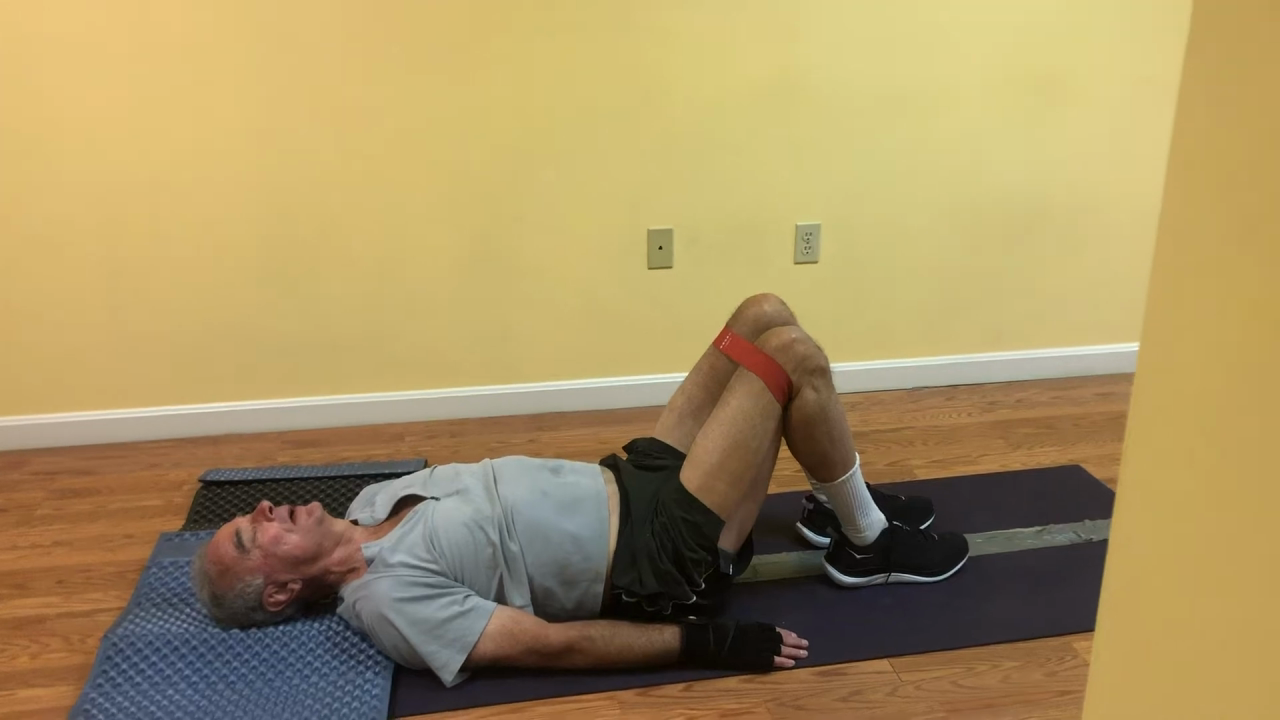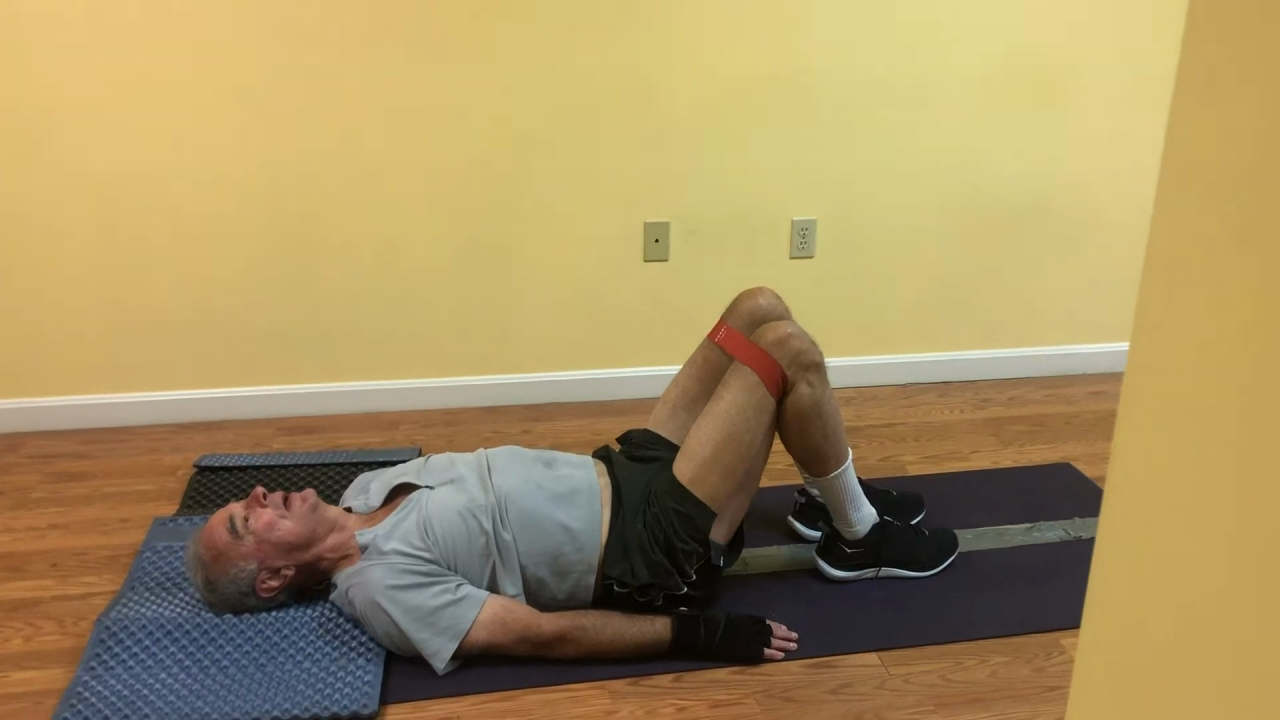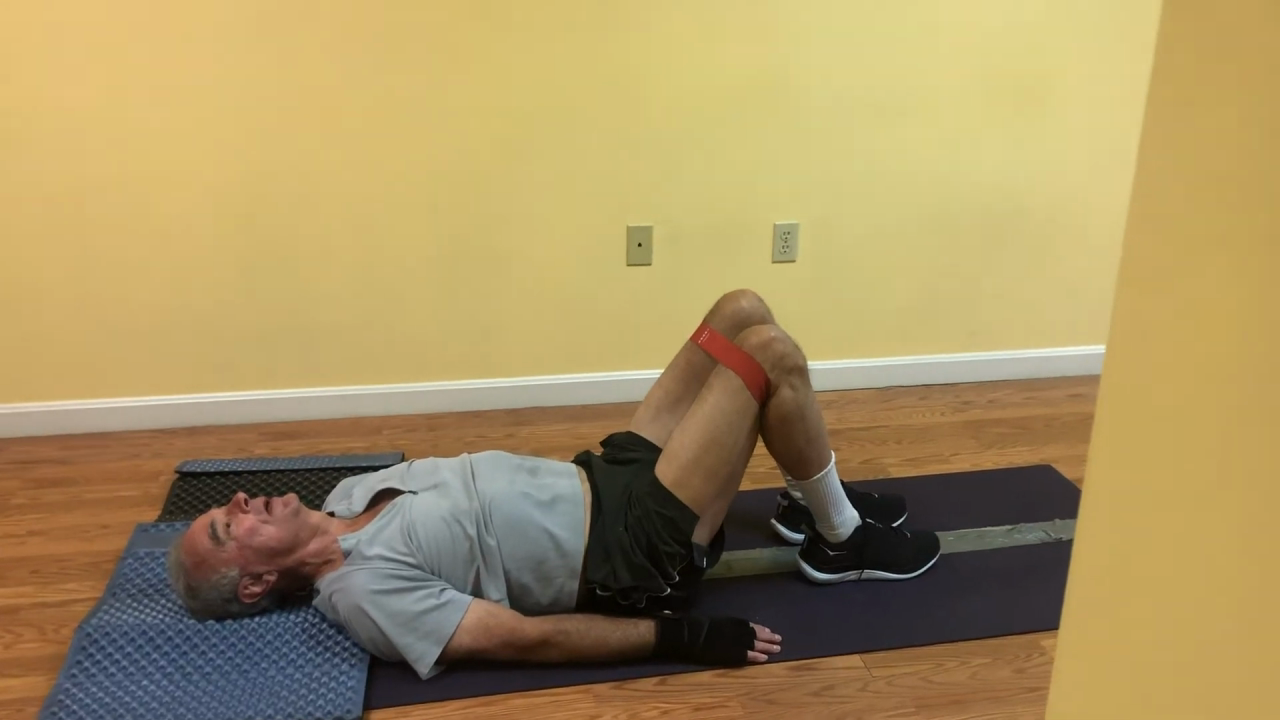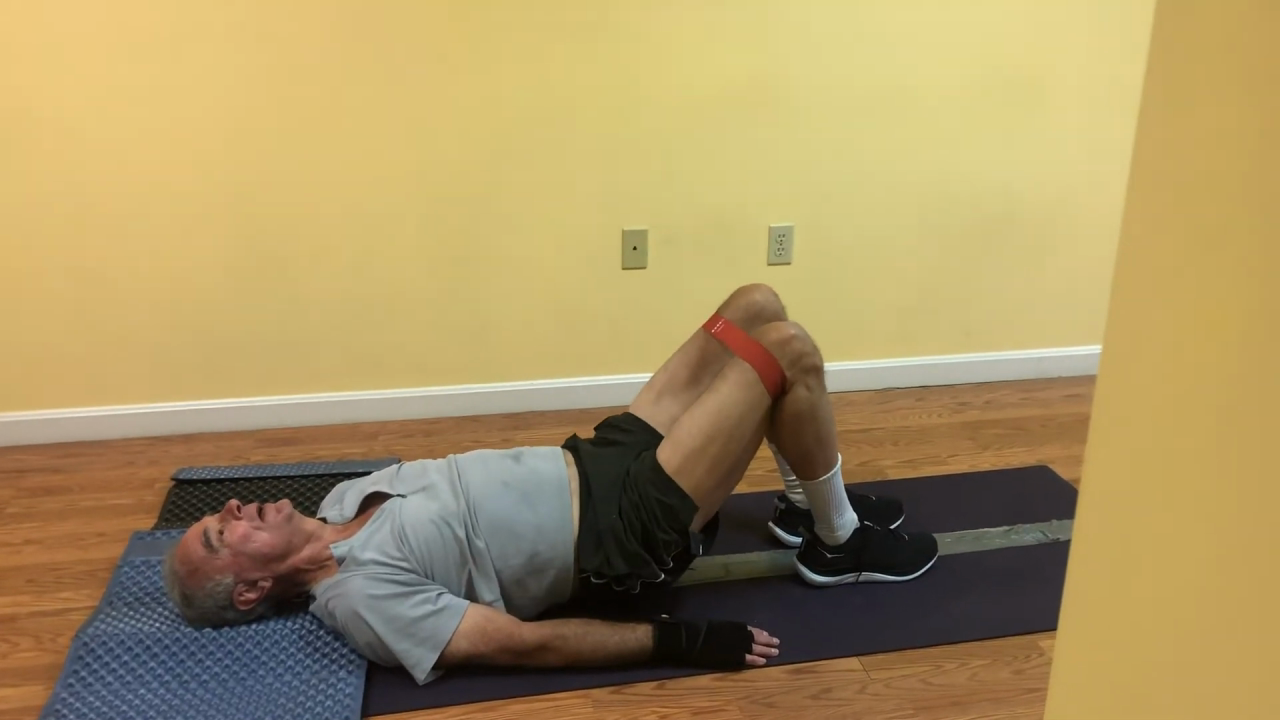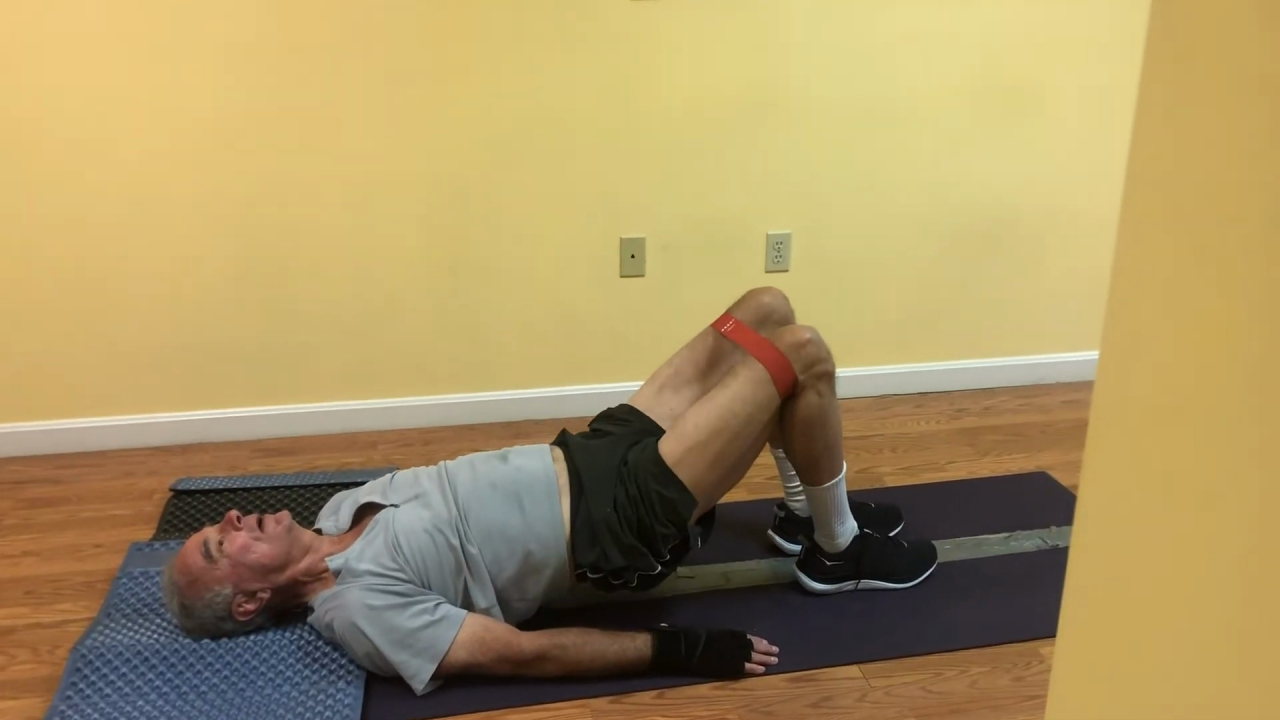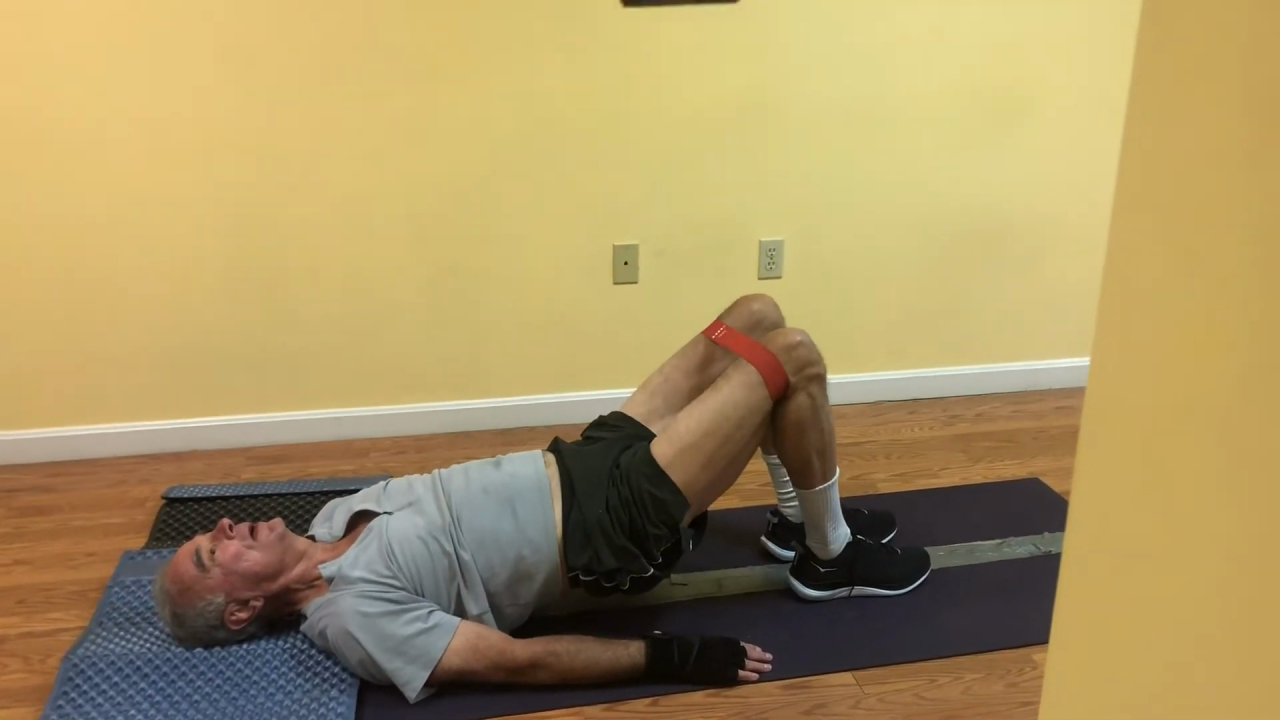
dt=0.7s
person 1, frame 1
left shoulder: (373, 505)
right shoulder: (389, 600)
right elbow: (551, 644)
right wrist: (709, 641)
left hip: (633, 483)
right hip: (665, 556)
left knee: (764, 315)
right knee: (793, 354)
left ankle: (840, 505)
right ankle: (868, 543)
person 1, frame 2
left shoulder: (367, 492)
right shoulder: (380, 586)
right elbow: (543, 633)
right wrist: (703, 635)
left hip: (625, 471)
right hip: (655, 547)
left knee: (759, 307)
right knee: (789, 350)
left ankle: (831, 498)
right ankle: (859, 538)
person 1, frame 3
left shoulder: (350, 496)
right shoulder: (363, 592)
right elbow: (527, 638)
right wrist: (684, 638)
left hip: (606, 478)
right hip: (638, 548)
left knee: (742, 310)
right knee: (772, 354)
left ankle: (812, 501)
right ankle: (843, 541)
person 1, frame 4
left shoulder: (343, 505)
right shoulder: (358, 598)
right elbow: (523, 644)
right wrist: (680, 641)
left hip: (599, 464)
right hip: (629, 529)
left knee: (757, 304)
right knee: (789, 349)
left ankle: (809, 504)
right ankle: (839, 544)
person 1, frame 5
left shoulder: (341, 514)
right shoulder: (359, 610)
right elbow: (522, 655)
right wrist: (678, 649)
left hip: (595, 456)
right hip: (622, 522)
left knee: (768, 309)
right knee: (803, 353)
left ankle: (807, 511)
right ankle: (839, 551)
person 1, frame 6
left shoulder: (335, 521)
right shoulder: (351, 617)
right elbow: (516, 660)
right wrist: (671, 656)
left hip: (586, 461)
right hip: (616, 529)
left knee: (757, 317)
right knee: (793, 355)
left ankle: (798, 516)
right ankle: (833, 557)
